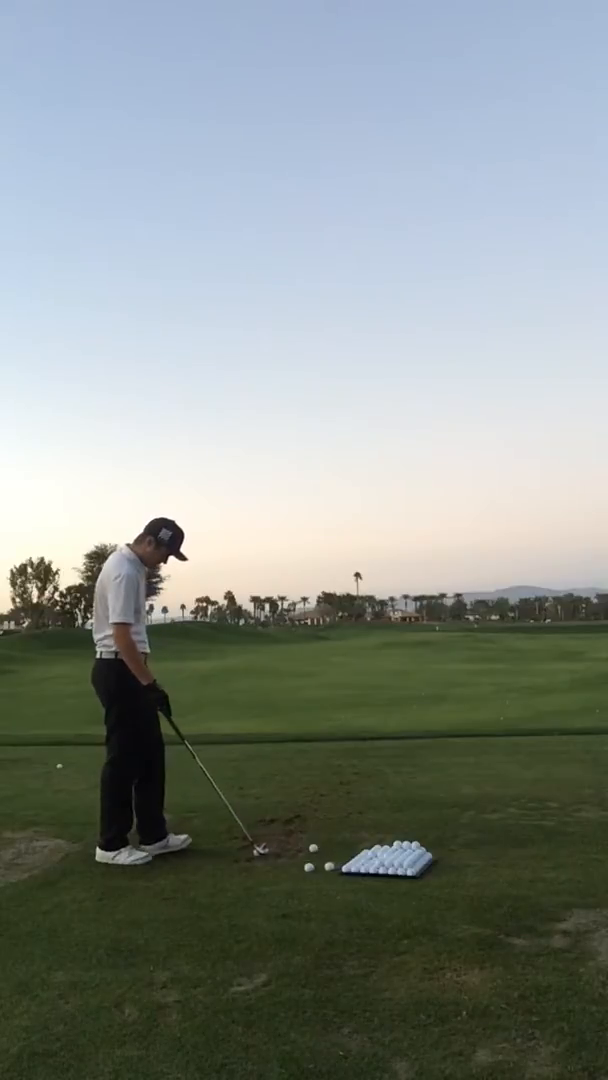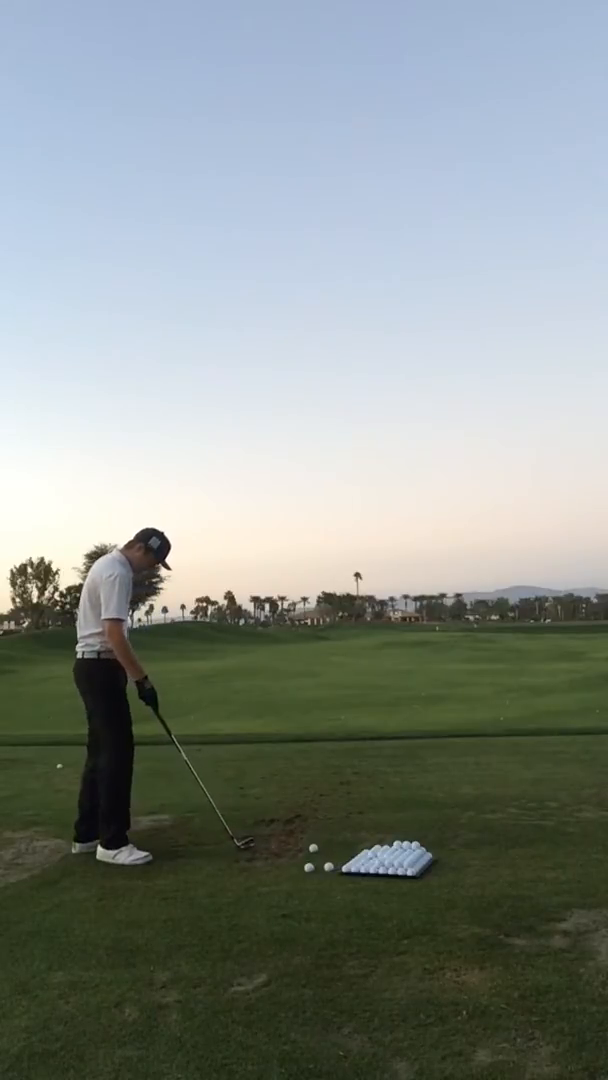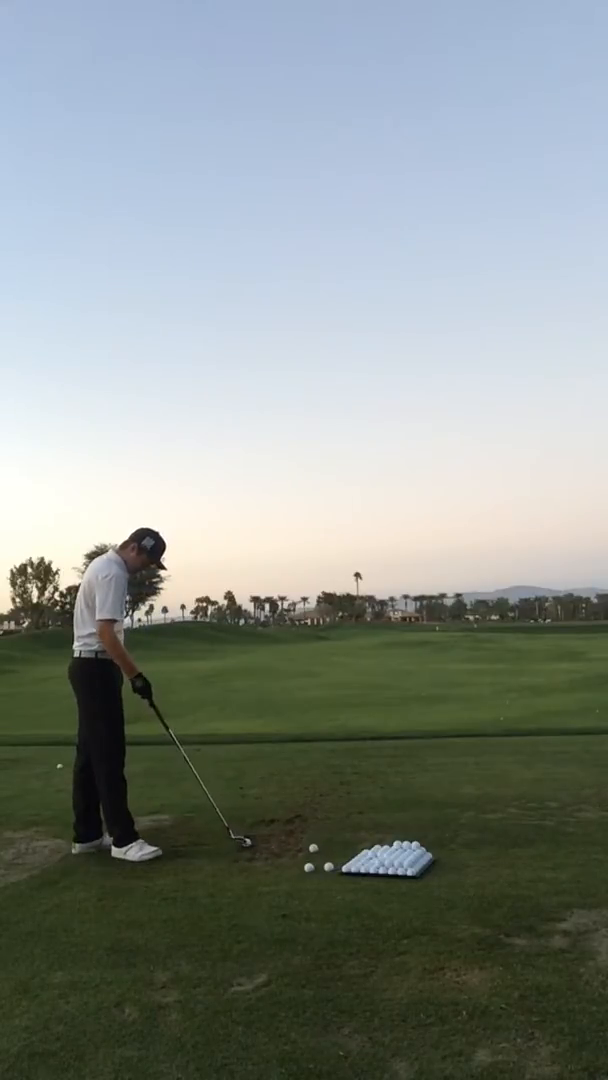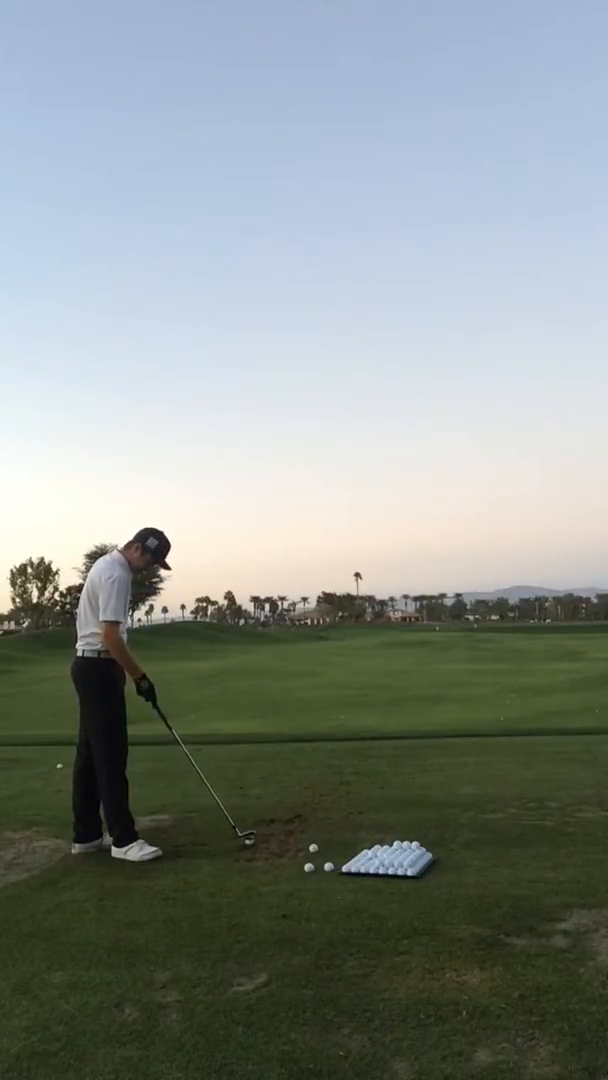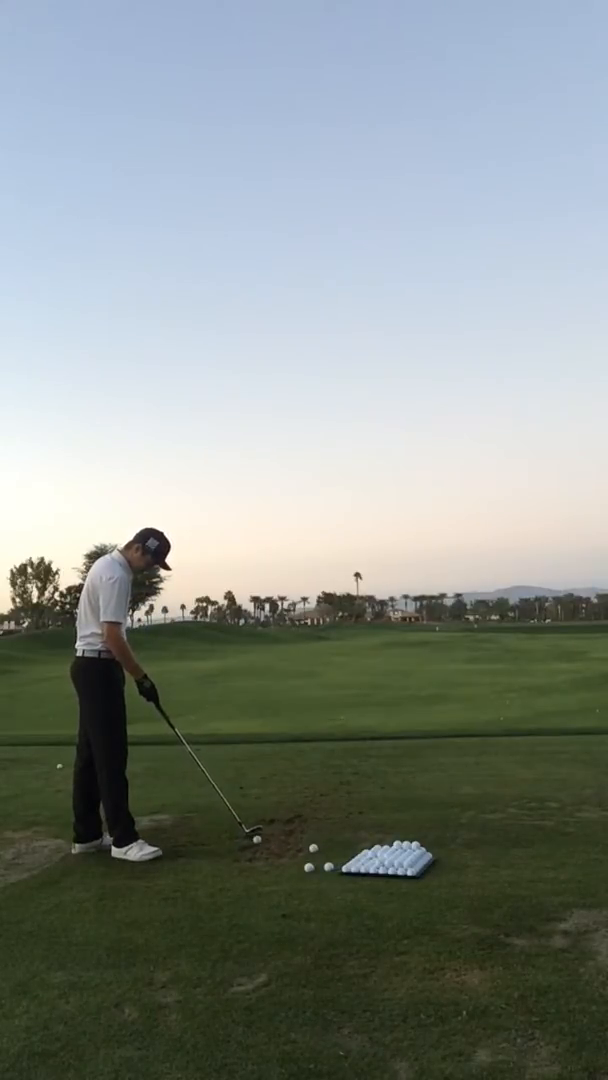
dt=1s
person 1, frame 1
left shoulder: (130, 565)
right shoulder: (124, 573)
right elbow: (121, 636)
right wrist: (151, 684)
left hip: (128, 671)
right hip: (119, 672)
left knee: (150, 752)
right knee: (123, 757)
left ankle: (152, 834)
right ankle: (111, 844)
person 1, frame 2
left shoulder: (108, 565)
right shoulder: (116, 573)
right elbow: (114, 634)
right wrist: (142, 679)
left hip: (94, 666)
right hip: (100, 668)
left knee: (101, 751)
right knee: (118, 751)
left ankle: (87, 833)
right ankle: (112, 841)
person 1, frame 3
left shoulder: (103, 565)
right shoulder: (112, 573)
right elbow: (106, 633)
left wrist: (127, 672)
right wrist: (135, 675)
left hip: (87, 665)
right hip: (96, 668)
left knee: (90, 753)
right knee: (109, 753)
left ankle: (87, 834)
right ankle: (123, 839)
person 1, frame 4
left shoulder: (107, 565)
right shoulder: (116, 575)
right elbow: (110, 636)
right wrist: (140, 677)
left hip: (90, 665)
right hip: (99, 668)
left knee: (90, 753)
right knee: (111, 754)
left ankle: (86, 834)
right ankle: (123, 838)
person 1, frame 5
left shoulder: (107, 565)
right shoulder: (116, 575)
right elbow: (112, 636)
right wrist: (142, 678)
left hip: (89, 665)
right hip: (99, 668)
left knee: (90, 753)
right knee: (111, 755)
left ankle: (86, 834)
right ankle: (123, 838)
